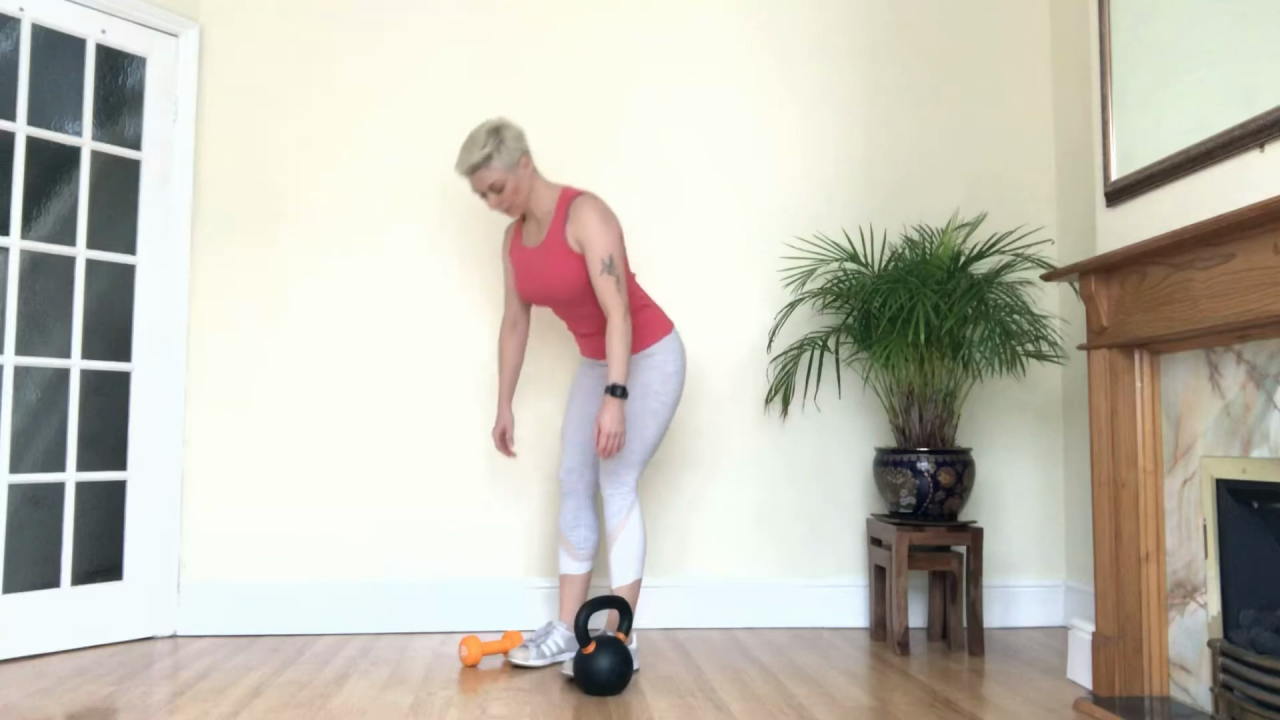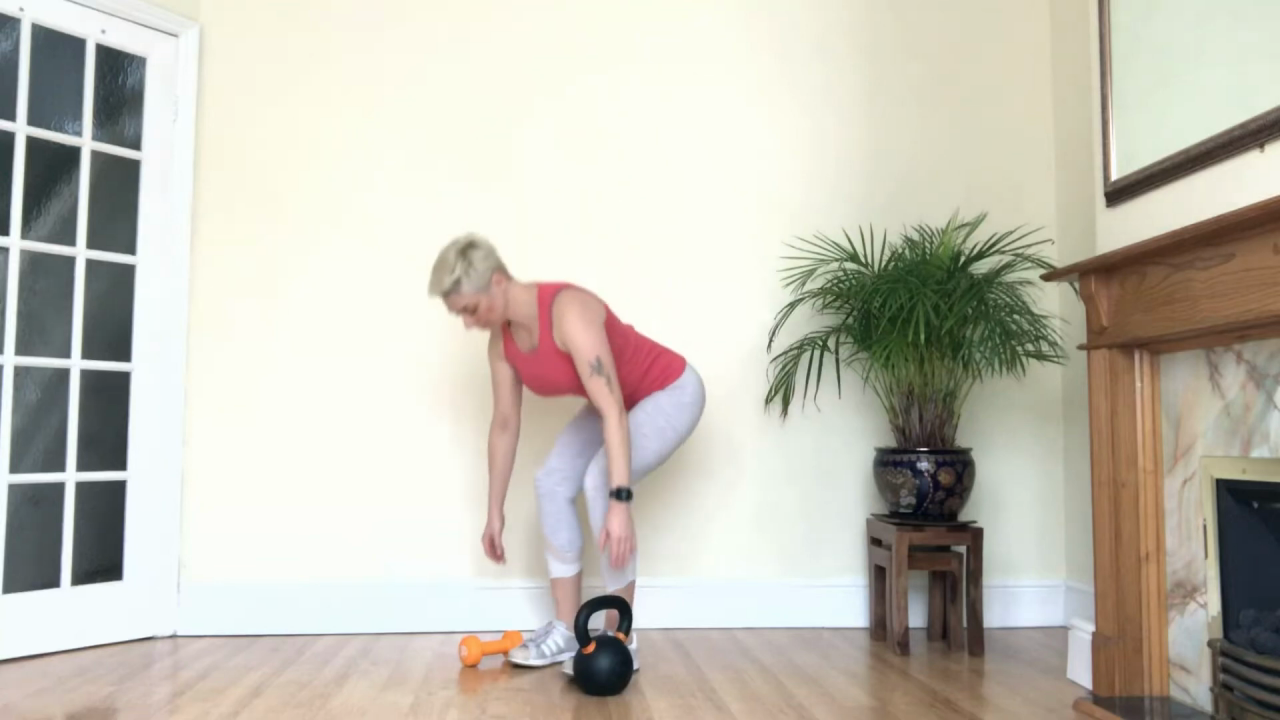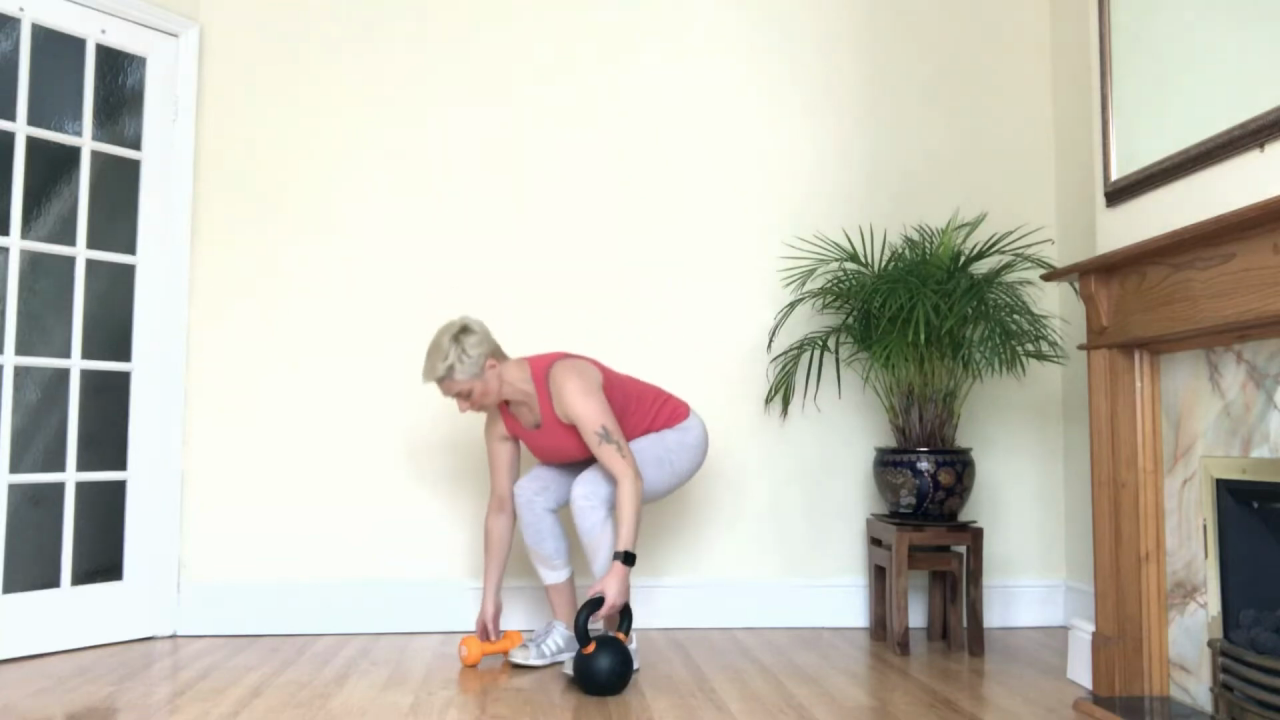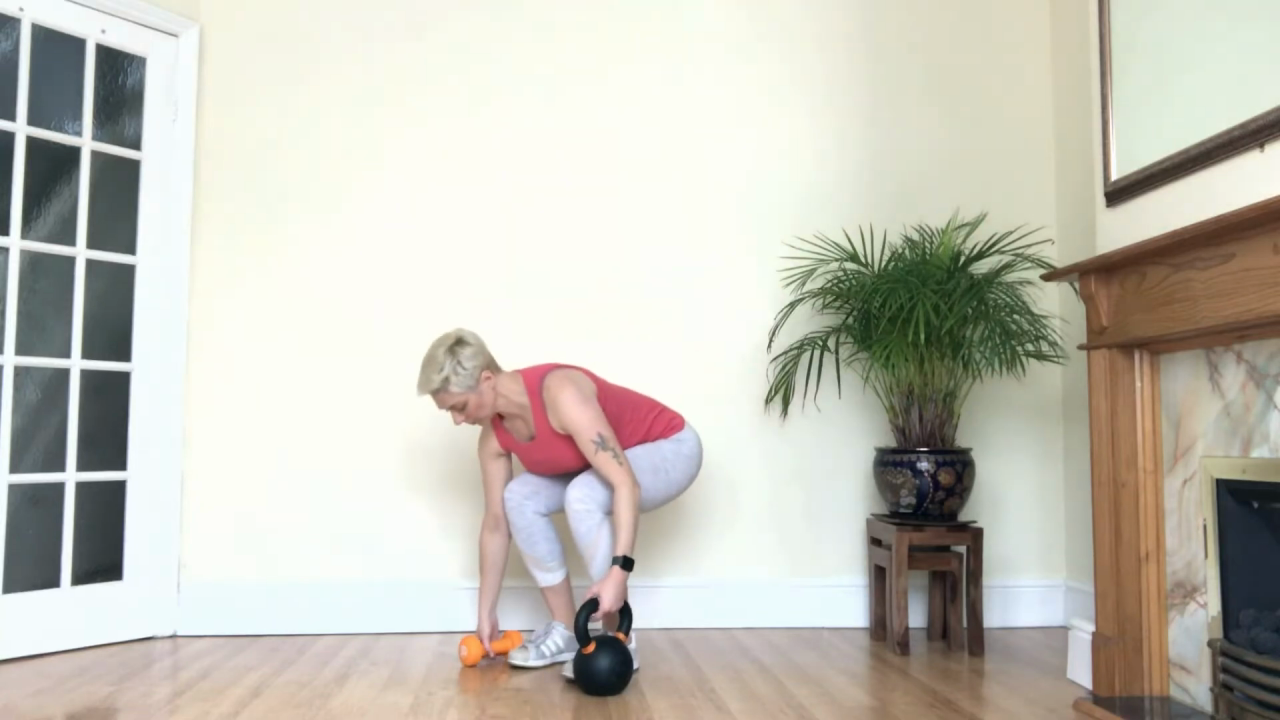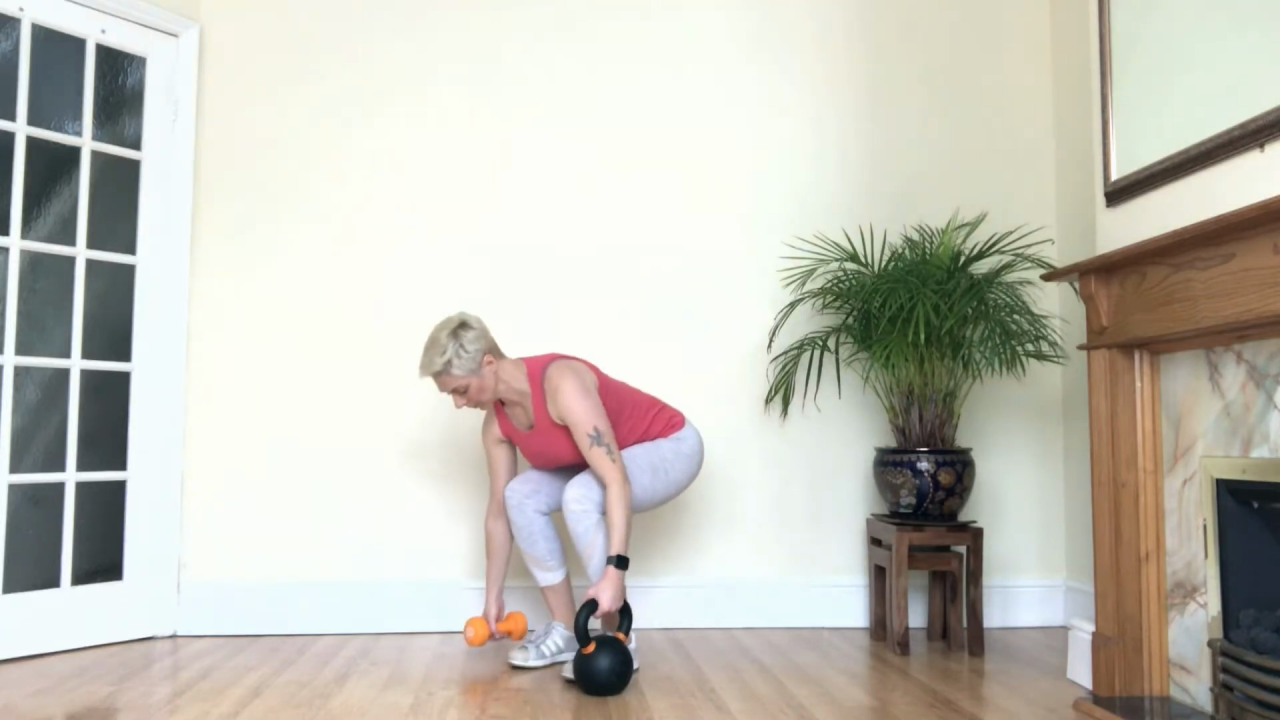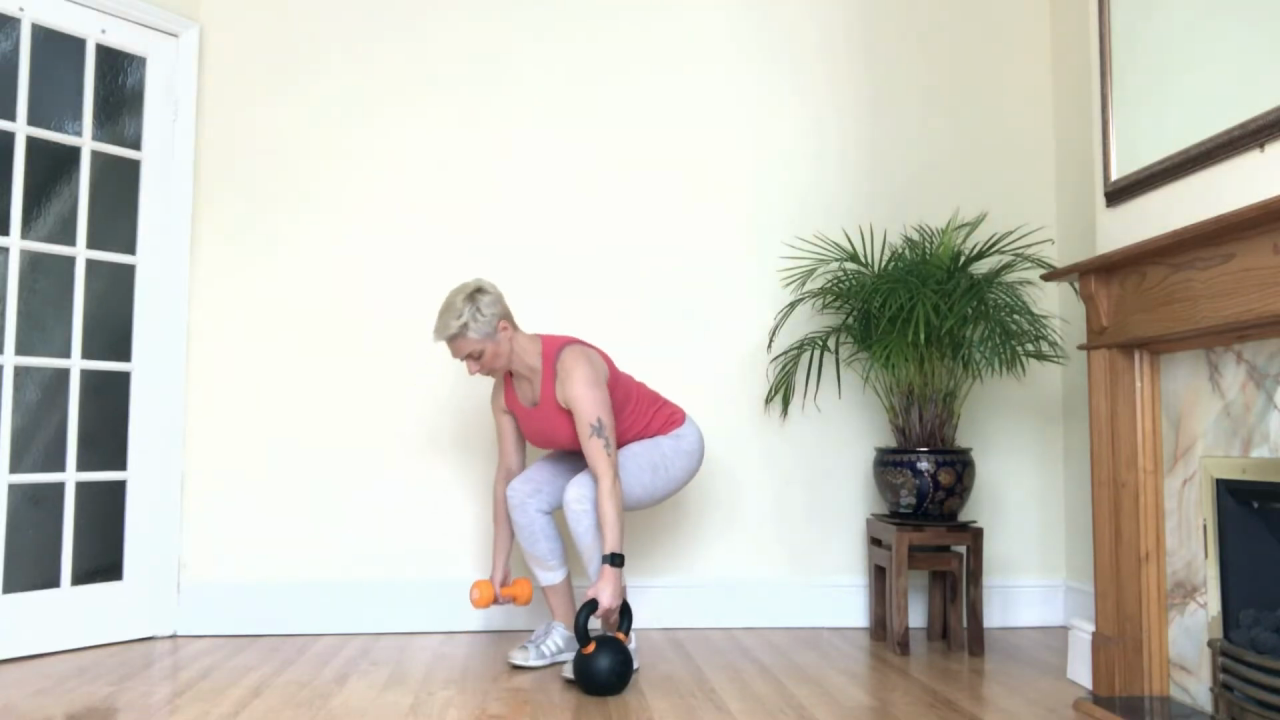
dt=0.5s
person 1, frame 1
left shoulder: (586, 214)
right shoulder: (514, 238)
left elbow: (619, 312)
right elbow: (514, 324)
left wrist: (614, 398)
right wrist: (504, 405)
left hip: (648, 357)
right hip: (596, 364)
left knee: (616, 483)
right knee: (574, 484)
left ankle: (621, 638)
right ankle: (568, 630)
person 1, frame 2
left shoulder: (568, 311)
right shoulder: (502, 340)
left elbow: (613, 413)
right elbow: (504, 424)
left wrist: (620, 500)
right wrist: (495, 512)
left hip: (670, 393)
right hip: (622, 399)
left knee: (599, 481)
right knee: (551, 482)
left ankle: (620, 639)
right ankle: (567, 630)
person 1, frame 3
left shoulder: (565, 383)
right shoulder: (501, 418)
left elbow: (628, 476)
right elbow: (502, 507)
left wrist: (621, 566)
right wrist: (490, 598)
left hip: (675, 437)
right hip: (616, 445)
left knee: (589, 492)
right knee: (530, 493)
right ankle: (566, 630)
person 1, frame 4
left shoulder: (560, 392)
right shoulder: (494, 435)
left elbow: (626, 483)
right elbow: (495, 523)
left wrist: (619, 571)
right wrist: (485, 614)
left hip: (670, 448)
right hip: (607, 458)
left knee: (583, 496)
right knee: (520, 497)
right ankle: (565, 631)
person 1, frame 5
left shoulder: (561, 384)
right shoulder: (497, 421)
left elbow: (617, 481)
right elbow: (500, 509)
left wrist: (614, 571)
right wrist: (493, 598)
left hip: (670, 447)
right hip: (608, 453)
left knee: (581, 496)
right knee: (522, 495)
right ankle: (565, 631)
person 1, frame 6
left shoulder: (572, 367)
right shoulder: (504, 390)
left elbow: (607, 477)
right elbow: (507, 476)
left wrist: (611, 569)
right wrist: (500, 566)
left hip: (669, 443)
right hip: (607, 447)
left knee: (580, 495)
right knee: (524, 493)
right ankle: (566, 631)
